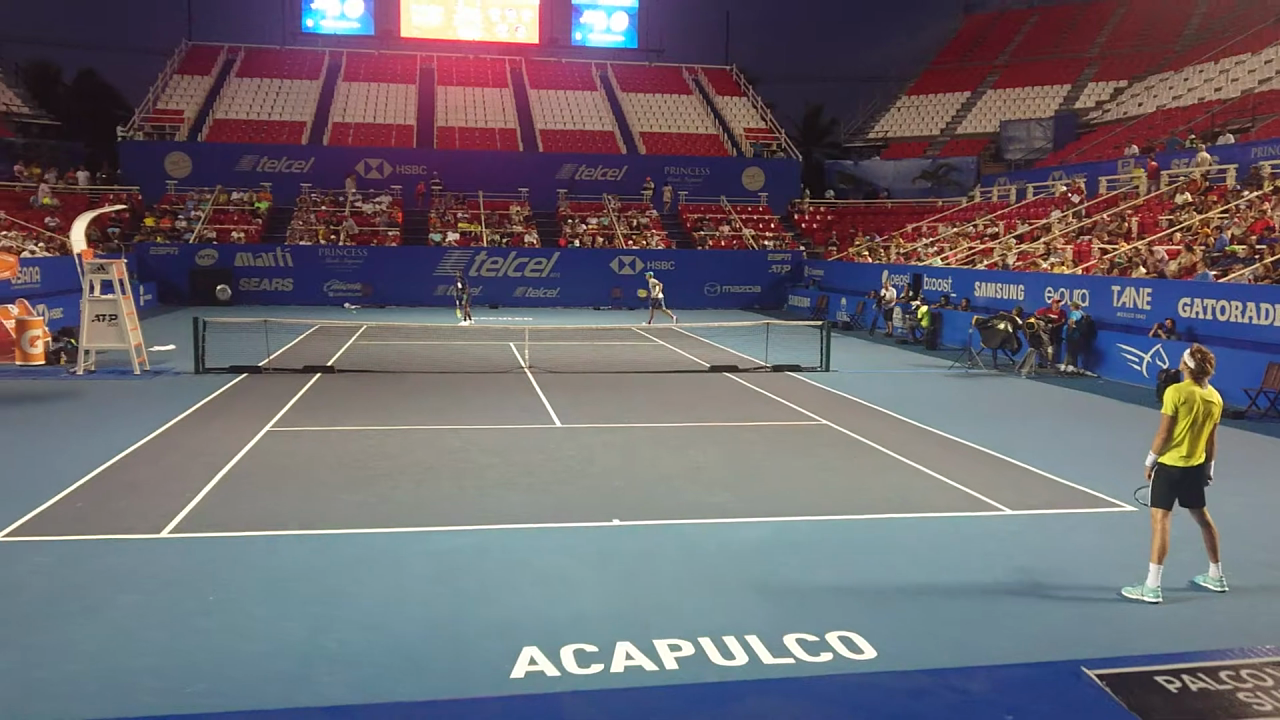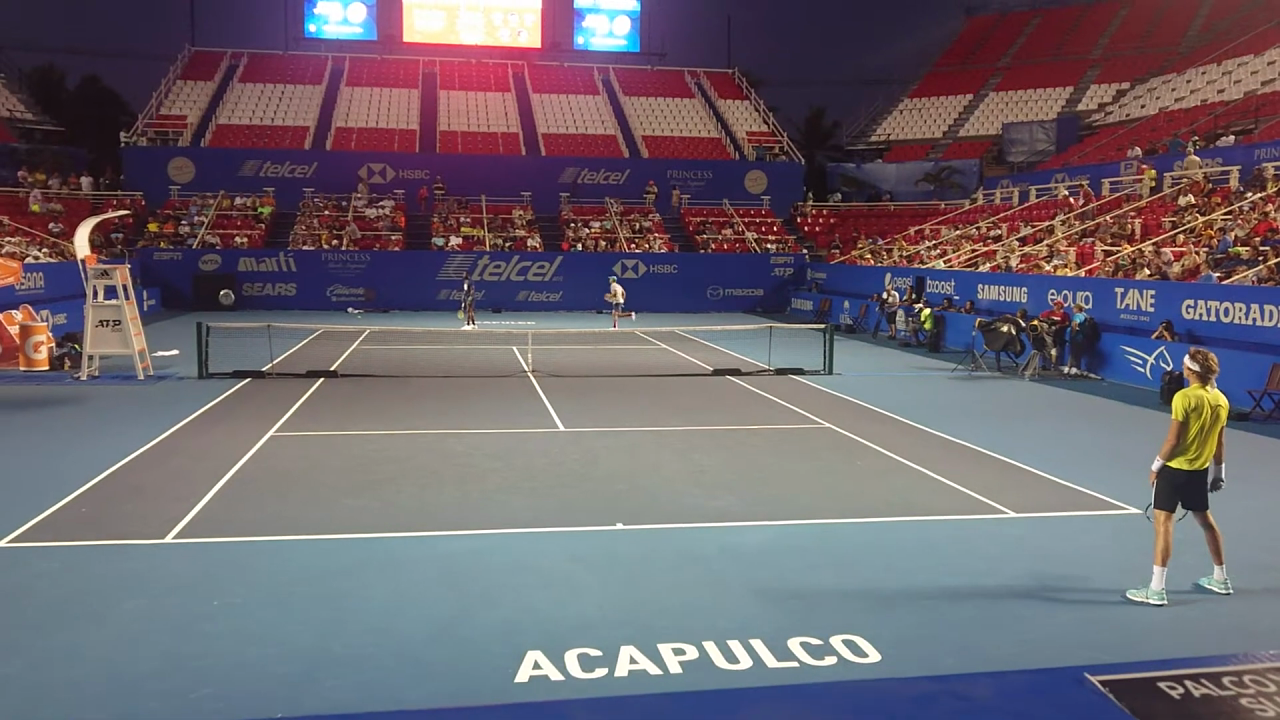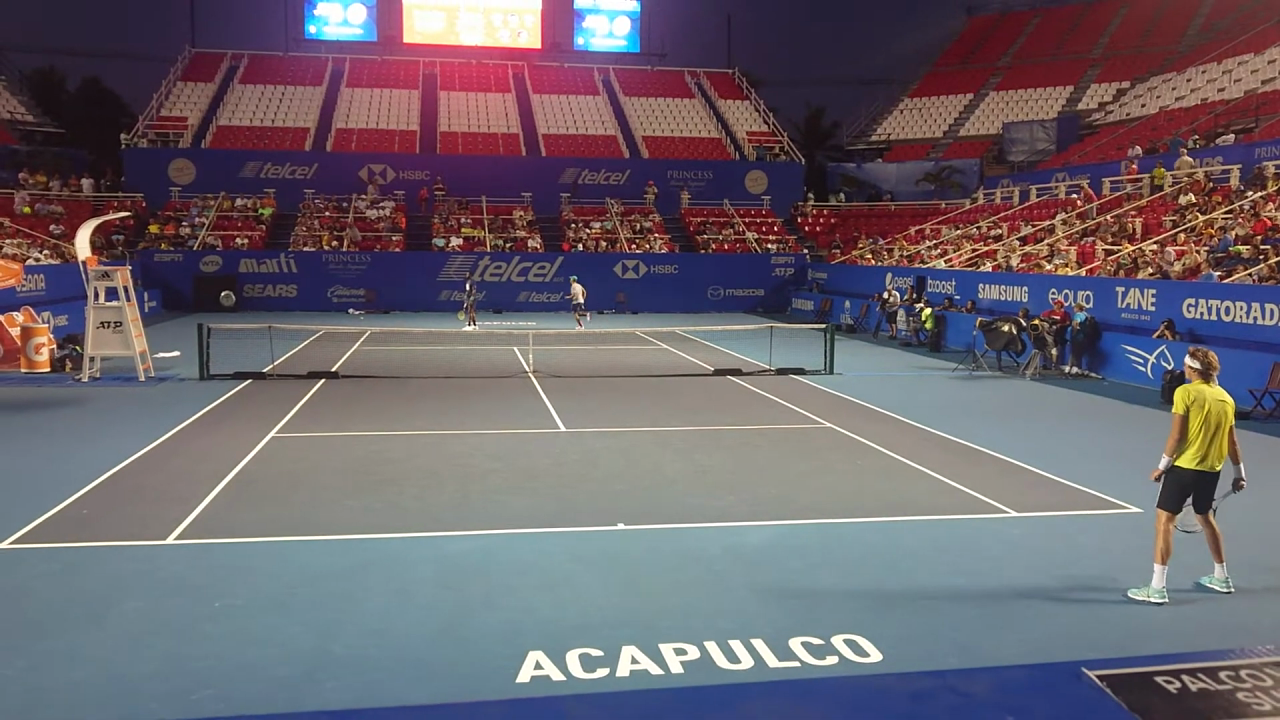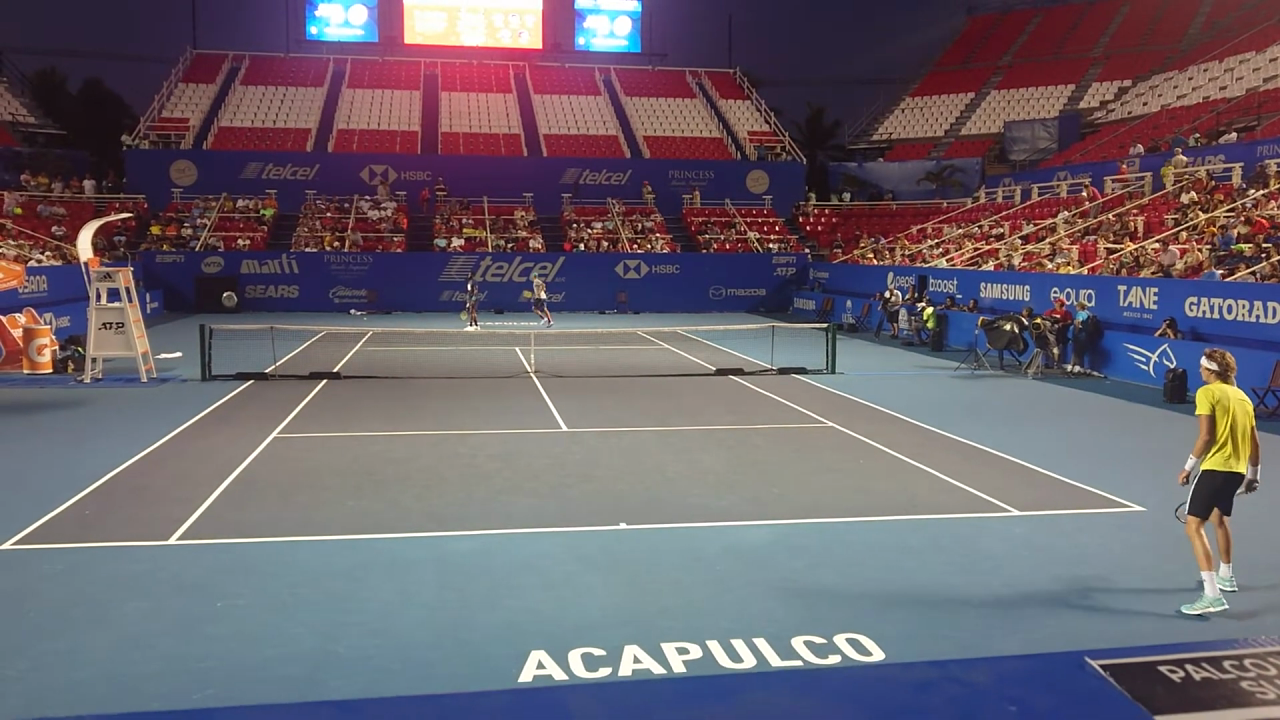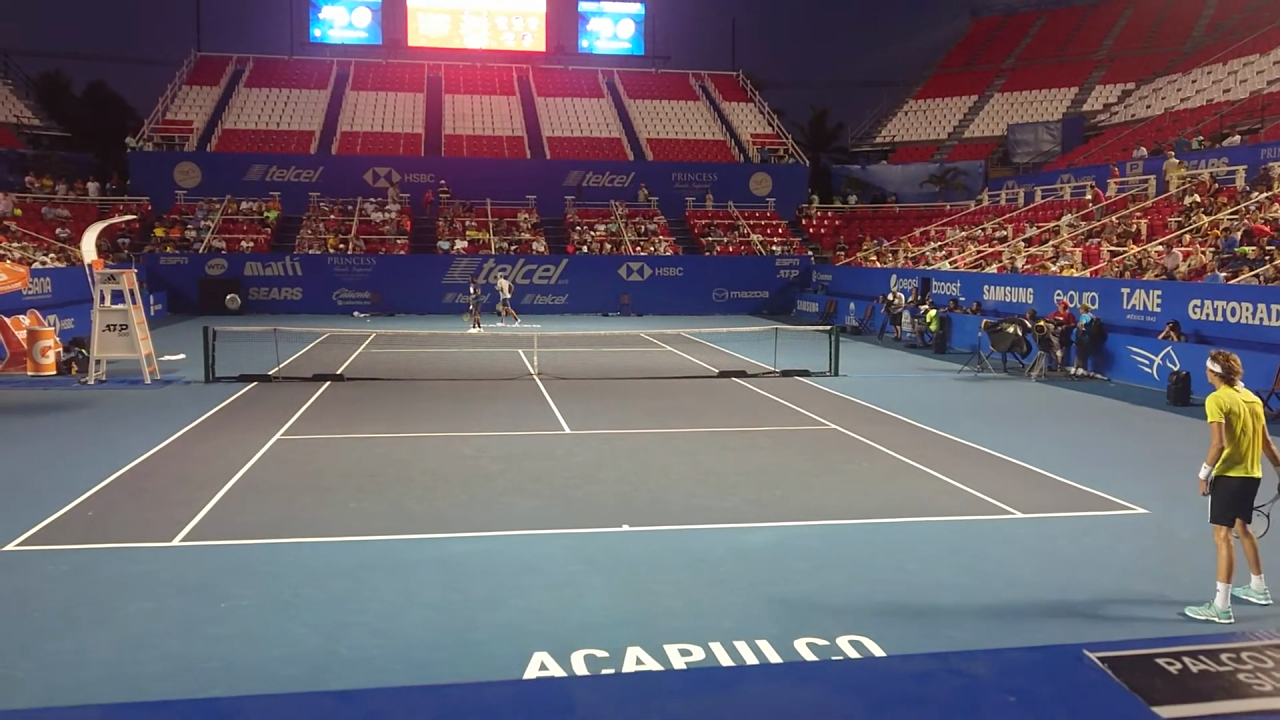
dt=0.5s
person 1, frame 1
left shoulder: (1175, 392)
right shoulder: (1215, 398)
left elbow: (1163, 434)
right elbow: (1210, 439)
left wrist: (1149, 462)
right wrist: (1208, 470)
left hip: (1169, 465)
right hip: (1195, 467)
left knee: (1160, 521)
right knee: (1202, 517)
left ankle: (1152, 587)
right ankle: (1216, 576)
person 1, frame 2
left shoulder: (1184, 397)
right shoulder: (1221, 400)
left elbow: (1173, 440)
right elbow: (1219, 442)
left wrist: (1156, 466)
right wrist: (1218, 474)
left hip: (1174, 468)
right hip: (1200, 470)
left knee: (1163, 522)
right knee: (1205, 520)
left ankle: (1157, 589)
right ankle: (1220, 579)
person 1, frame 3
left shoulder: (1185, 392)
right shoulder: (1225, 397)
left elbow: (1176, 436)
right elbow: (1232, 441)
left wrist: (1162, 465)
right wrist: (1238, 473)
left hip: (1185, 467)
right hip: (1211, 470)
left knee: (1164, 522)
right knee: (1205, 518)
left ankle: (1157, 588)
right ankle: (1221, 577)
person 1, frame 4
left shoulder: (1207, 392)
right shoulder: (1243, 397)
left elbow: (1205, 437)
right elbow: (1254, 442)
left wrist: (1189, 467)
right wrist: (1253, 475)
left hip: (1215, 469)
right hip: (1237, 471)
left knee: (1194, 526)
right knee: (1218, 518)
left ankle: (1212, 596)
right ankle: (1226, 577)
person 1, frame 5
left shoulder: (1217, 399)
right shoulder: (1252, 398)
left elbow: (1218, 444)
left wrist: (1204, 474)
left hip: (1229, 475)
right hip: (1253, 475)
left knee: (1223, 536)
right knee: (1242, 528)
left ankle: (1221, 606)
